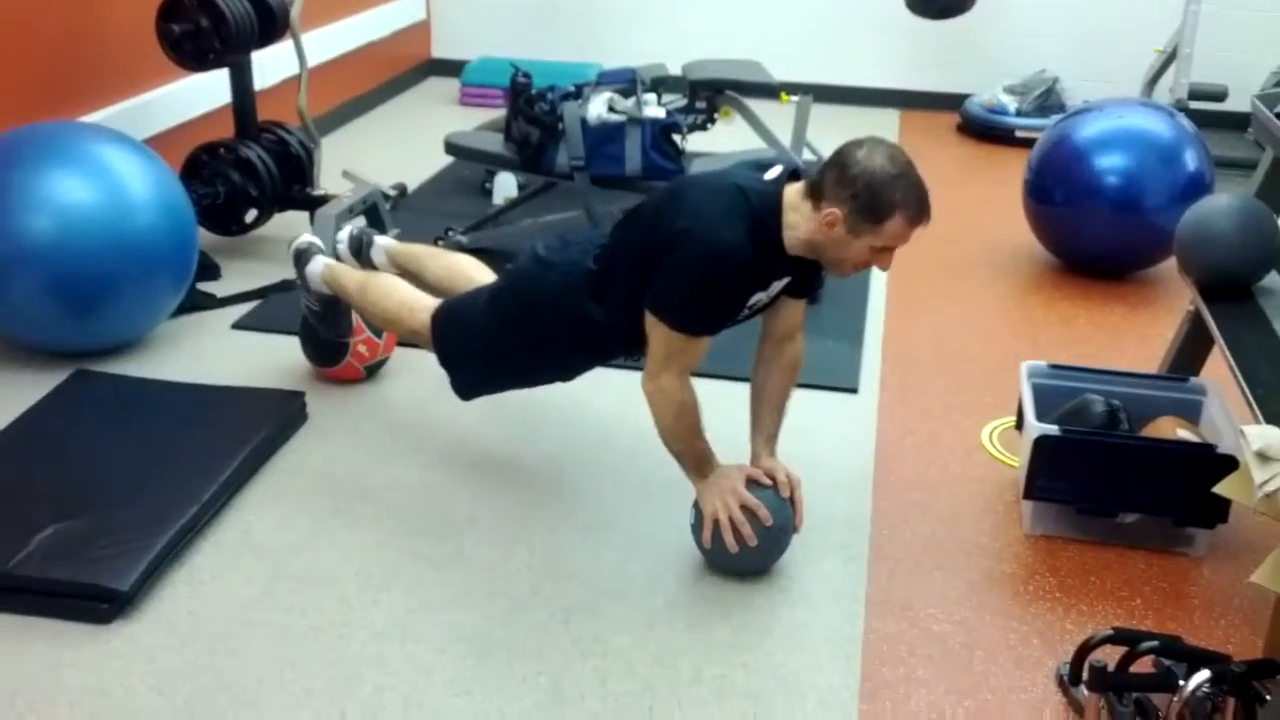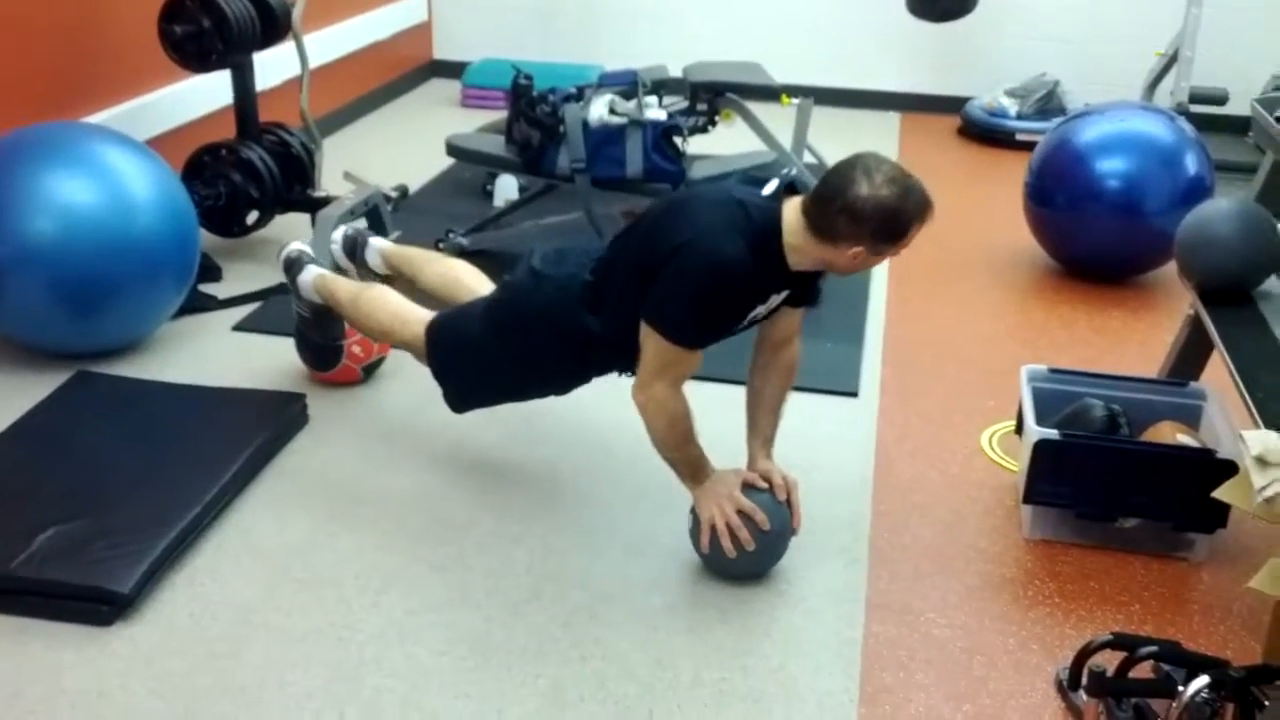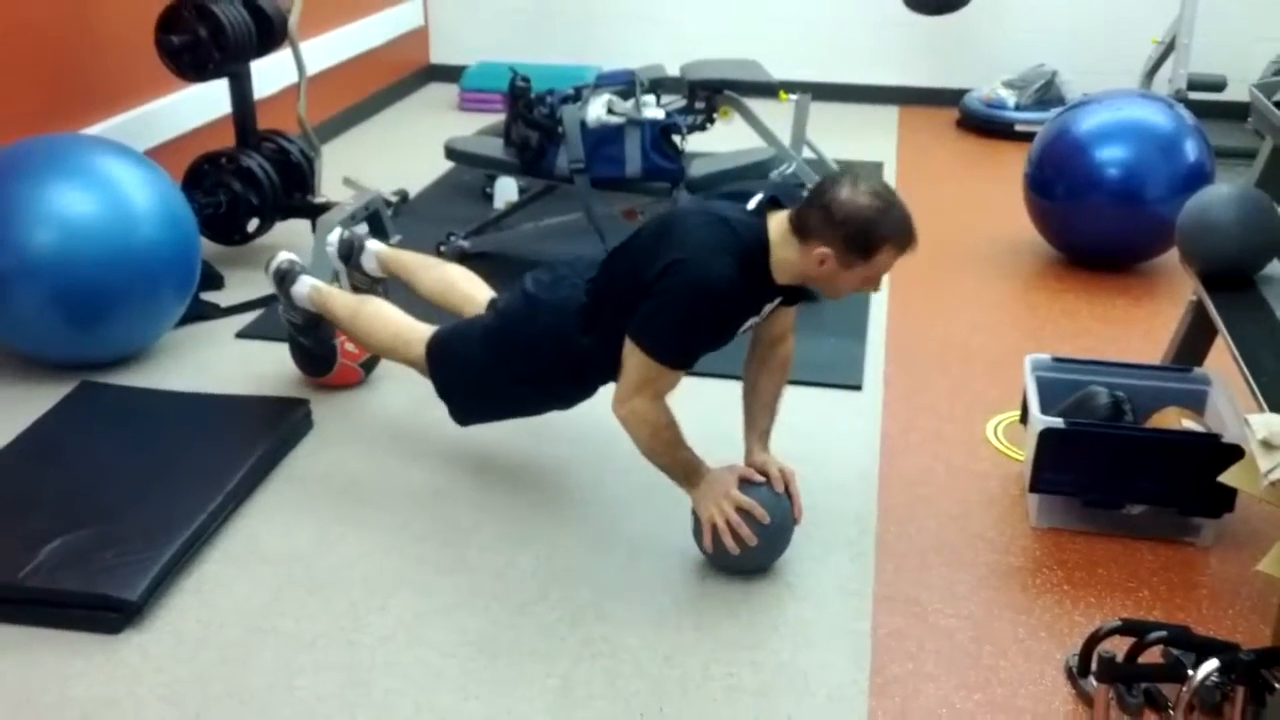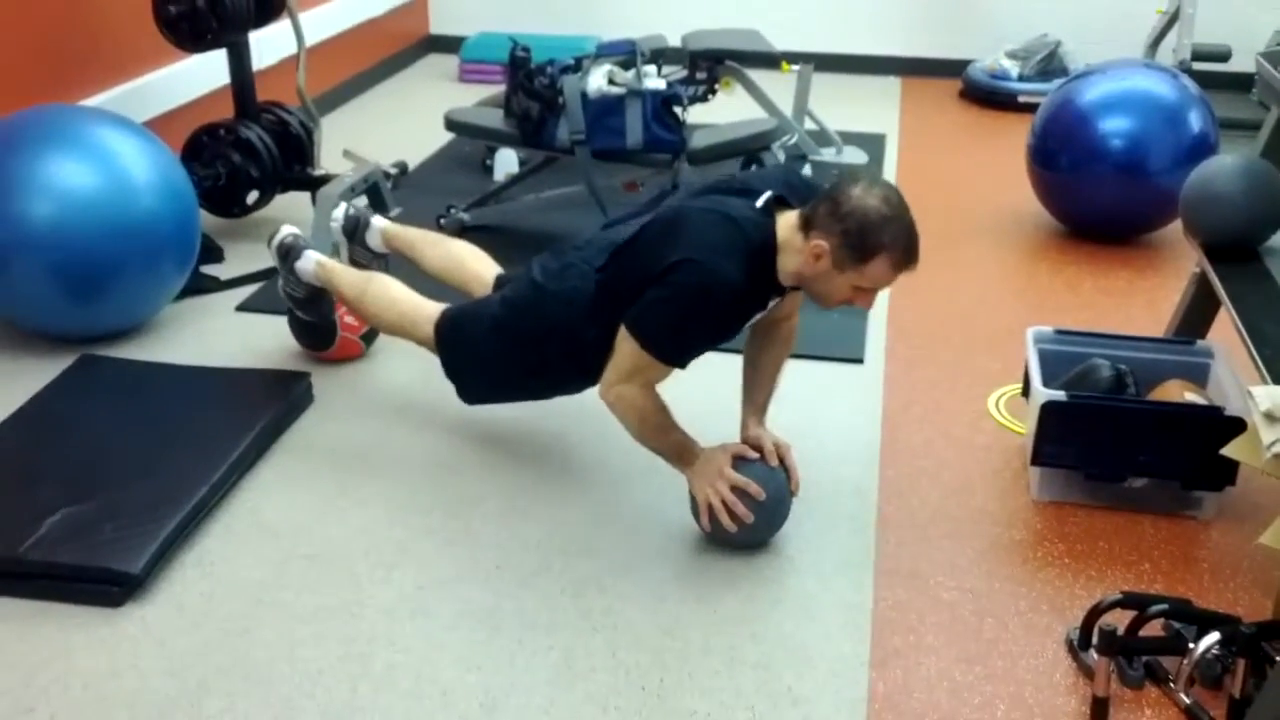
dt=0.7s
person 1, frame 1
left shoulder: (805, 218)
right shoulder: (716, 242)
left elbow: (782, 342)
right elbow: (665, 378)
left wrist: (764, 453)
right wrist: (707, 477)
left hip: (608, 287)
right hip: (560, 307)
left knee: (484, 291)
right knee: (434, 323)
left ankle: (375, 247)
right ankle: (321, 270)
person 1, frame 2
left shoulder: (802, 226)
right shoulder: (716, 256)
left elbow: (778, 346)
right elbow: (656, 388)
left wrist: (761, 456)
right wrist: (703, 483)
left hip: (601, 296)
right hip: (553, 322)
left knee: (481, 298)
right knee: (428, 336)
left ankle: (372, 251)
right ankle: (313, 280)
person 1, frame 3
left shoulder: (795, 226)
right shoulder: (704, 276)
left elbow: (772, 343)
right elbow: (635, 401)
left wrist: (759, 448)
right wrist: (701, 484)
left hip: (594, 298)
right hip: (550, 344)
left knee: (483, 306)
right knee: (424, 347)
left ankle: (367, 254)
right ankle: (306, 290)
person 1, frame 4
left shoulder: (801, 208)
right shoulder: (709, 275)
left elbow: (776, 318)
right elbow: (622, 386)
left wrist: (754, 421)
right wrist: (694, 463)
left hip: (601, 270)
right hip: (556, 326)
left knee: (490, 283)
right knee: (431, 324)
left ankle: (372, 230)
right ankle: (307, 263)
